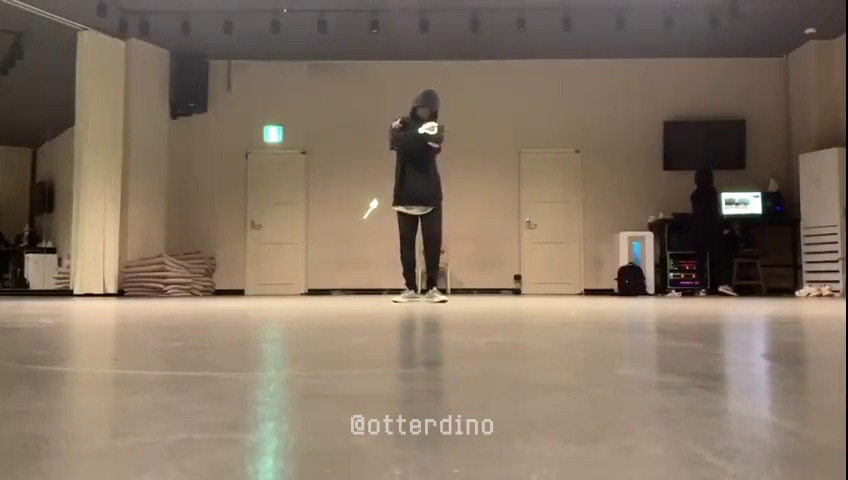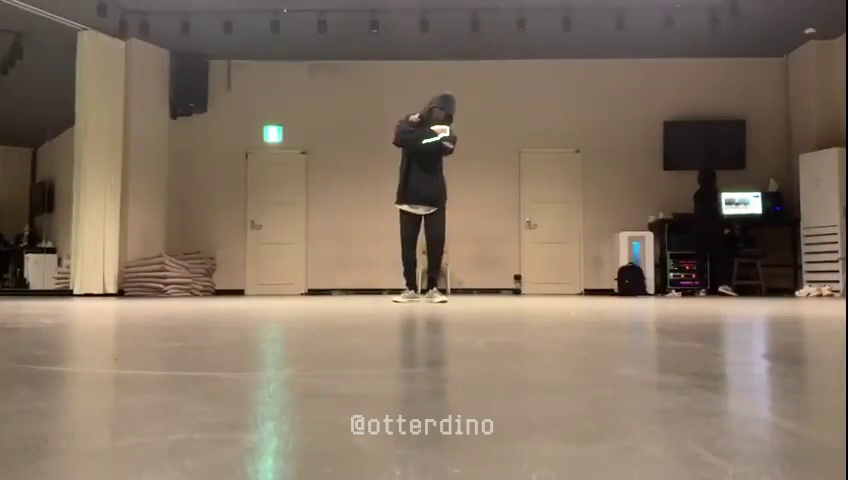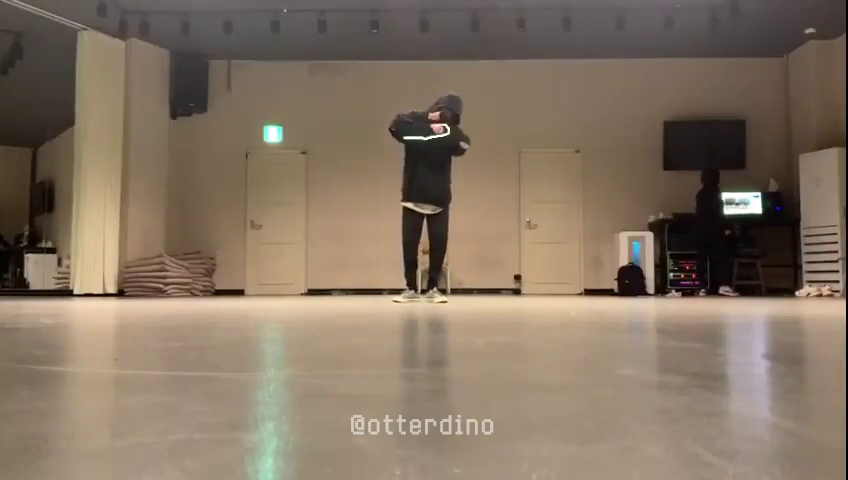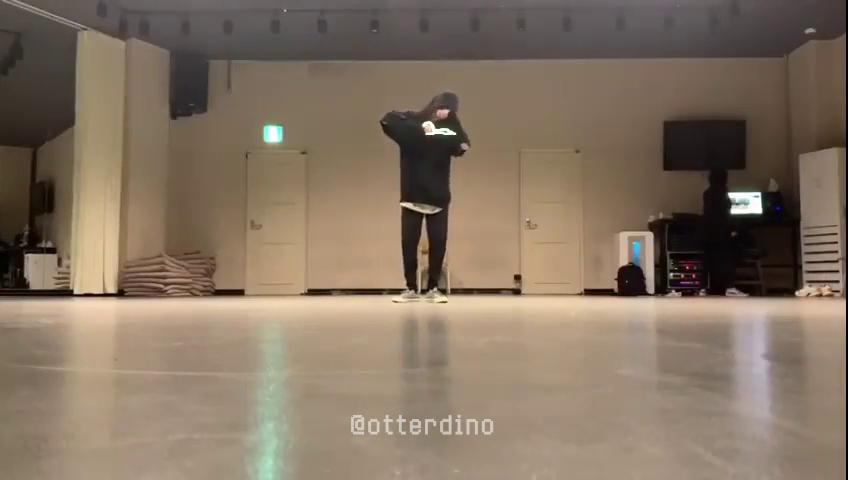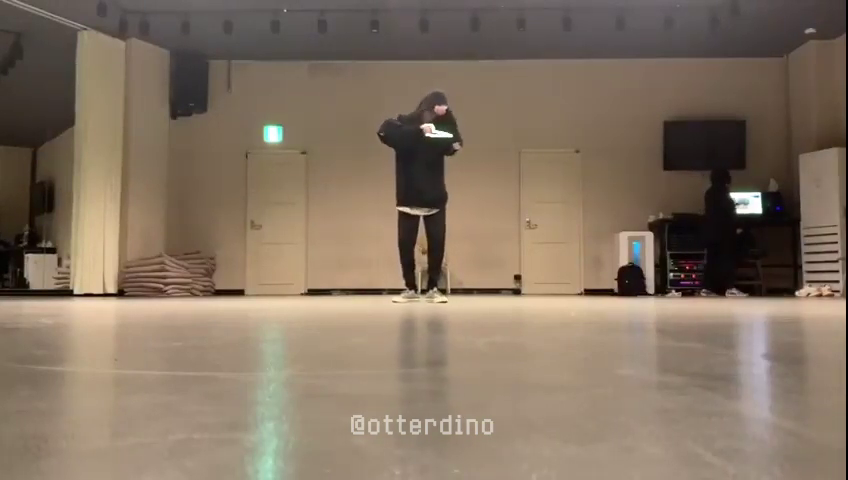
dt=0.3s
person 1, frame 1
left shoulder: (435, 128)
right shoulder: (402, 124)
left elbow: (433, 146)
right elbow: (398, 143)
left wrist: (406, 133)
right wrist: (420, 132)
left hip: (430, 194)
right hip: (406, 194)
left knee: (433, 241)
right knee: (406, 241)
left ankle: (432, 288)
right ankle: (410, 288)
person 1, frame 2
left shoulder: (444, 131)
right shoulder: (410, 122)
left elbow: (448, 146)
right elbow: (400, 138)
left wrist: (430, 132)
right wrist: (430, 132)
left hip: (434, 195)
right hip: (409, 193)
left knee: (436, 241)
right knee: (408, 242)
left ankle: (432, 287)
right ankle: (411, 288)
person 1, frame 3
left shoulder: (450, 130)
right shoulder: (416, 120)
left elbow: (462, 145)
right elbow: (395, 126)
left wrist: (445, 122)
right wrist: (428, 129)
left hip: (439, 195)
right hip: (414, 194)
left knee: (439, 242)
right knee: (409, 242)
left ankle: (433, 288)
right ankle: (411, 288)
person 1, frame 4
left shoulder: (448, 130)
right shoulder: (413, 120)
left elbow: (463, 146)
right elbow: (387, 121)
left wrist: (451, 120)
right wrist: (419, 129)
left hip: (438, 196)
right hip: (413, 194)
left knee: (438, 242)
right knee: (409, 242)
left ankle: (433, 288)
right ankle: (411, 288)
person 1, frame 5
left shoulder: (441, 128)
right shoulder: (405, 123)
left elbow: (454, 145)
right elbow: (384, 132)
left wrist: (447, 117)
right wrist: (418, 131)
left hip: (435, 196)
right hip: (409, 196)
left knee: (437, 242)
right knee: (405, 242)
left ankle: (432, 288)
right ankle: (410, 288)
person 2, frame 1
left shoulder: (694, 195)
right shoulder: (712, 192)
right elbow: (716, 213)
right wrist: (723, 228)
left hip: (699, 232)
right hip: (712, 231)
left knee: (702, 259)
right knee: (722, 257)
right ankle: (723, 284)
person 2, frame 2
left shoulder: (697, 194)
right shoulder: (713, 192)
right elbow: (716, 212)
right wrist: (723, 228)
left hip: (700, 231)
right hip: (713, 231)
left knee: (703, 259)
right knee: (722, 257)
right ankle: (723, 284)
person 2, frame 3
left shoulder: (700, 194)
right shoulder: (714, 192)
right elbow: (717, 212)
right wrist: (725, 228)
left hip: (702, 231)
right hip: (714, 231)
left knee: (704, 259)
right knee: (722, 258)
right ankle: (724, 286)
person 2, frame 4
left shoulder: (707, 193)
right shoulder: (721, 193)
right elbow: (724, 213)
right wrist: (730, 229)
left hip: (709, 231)
right hip: (720, 231)
left knee: (709, 260)
right knee: (727, 259)
left ankle: (708, 287)
right ankle: (729, 288)
person 2, frame 5
left shoulder: (709, 193)
right shoulder: (723, 193)
right elbow: (729, 211)
right wrist: (735, 227)
left hip: (711, 231)
right hip: (723, 231)
left knee: (712, 260)
right knee: (728, 259)
left ankle: (708, 288)
right ankle: (730, 288)
